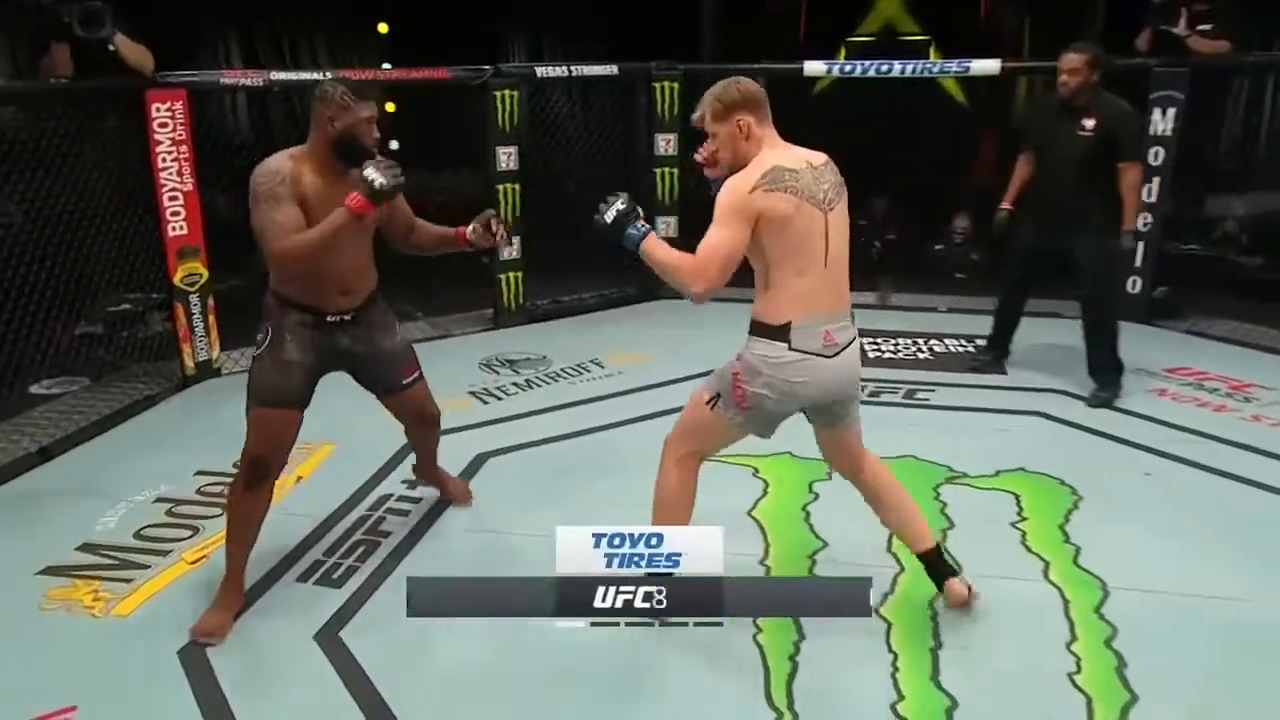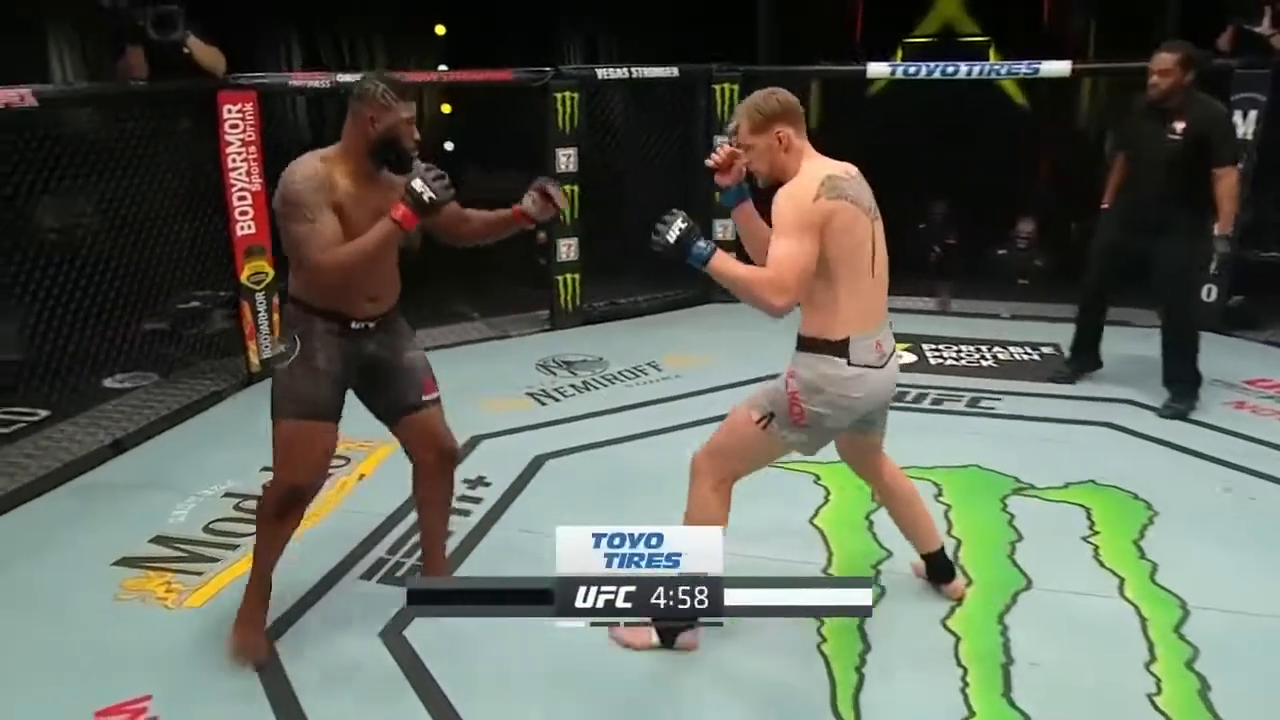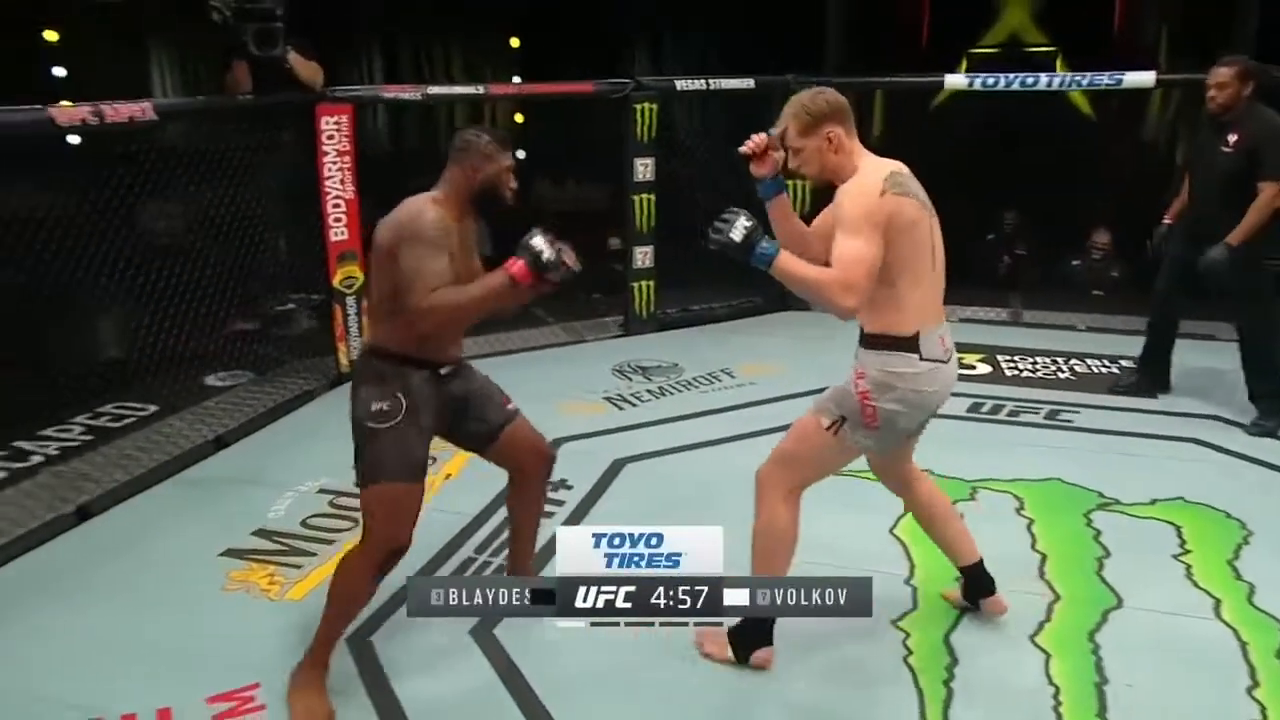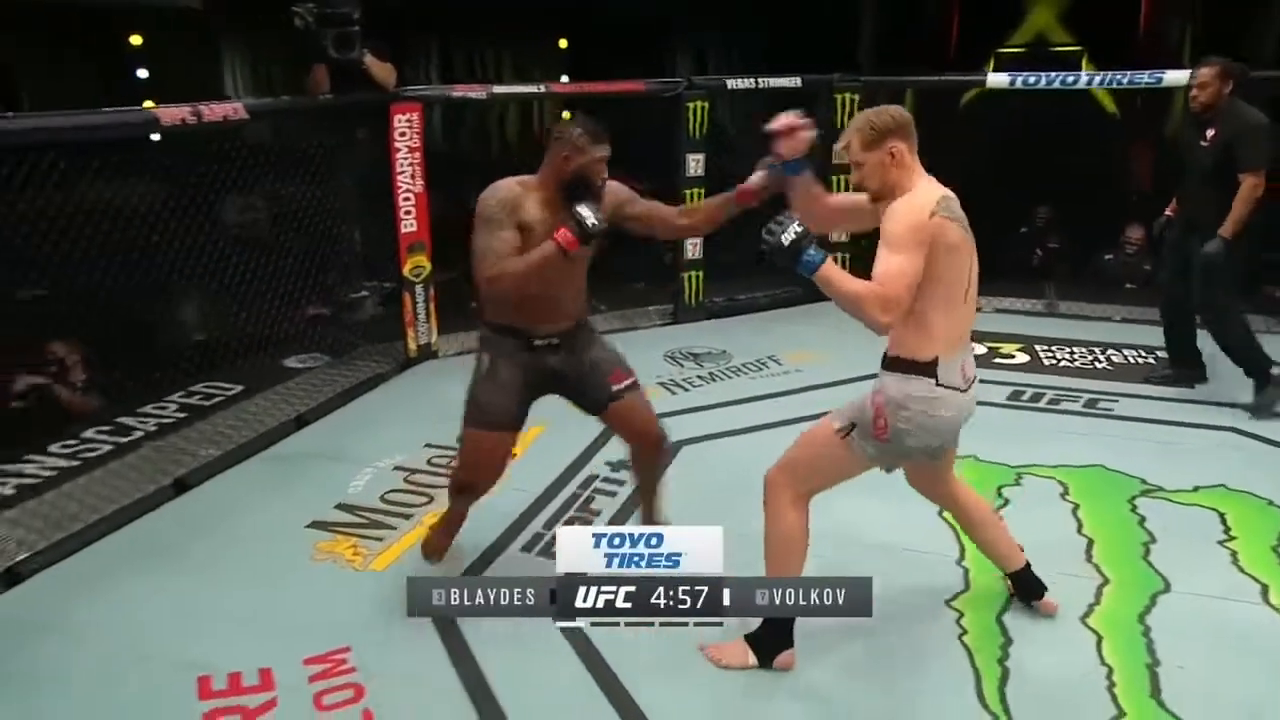
dt=0.3s
person 1, frame 1
left shoulder: (746, 186)
right shoulder: (825, 167)
left elbow: (701, 282)
left wrist: (637, 235)
left hip: (782, 357)
right hip: (840, 350)
left knee: (681, 450)
right knee: (853, 460)
right ankle: (943, 572)
person 1, frame 2
left shoulder: (802, 195)
right shoulder: (846, 176)
left elbow: (778, 295)
right elbow: (775, 258)
left wrist: (697, 247)
right wrist: (735, 193)
left hip: (831, 371)
right hip: (875, 363)
left knee: (709, 469)
right knee: (869, 462)
left ankle: (678, 619)
right ankle: (942, 571)
person 1, frame 3
left shoulder: (862, 193)
right shoulder: (888, 175)
left elbow: (845, 296)
right elbow: (811, 253)
left wrist: (759, 250)
right wrist: (769, 185)
left hip: (896, 369)
right hip: (929, 360)
left knee: (777, 480)
right knee: (897, 471)
left ankle: (753, 634)
right ankle: (980, 587)
person 1, frame 4
left shoulder: (916, 213)
right shoulder: (919, 195)
left elbow: (880, 316)
right elbow: (821, 213)
left wrist: (807, 259)
right wrist: (793, 162)
left hip: (915, 390)
right hip: (951, 385)
left knee: (784, 484)
right knee: (941, 483)
left ankle: (775, 641)
right ankle: (1028, 588)
person 2, frame 1
left shoulder: (372, 170)
right shoulder: (278, 174)
left elbow: (409, 234)
right elbow: (283, 256)
left wrist: (469, 235)
right wrist: (358, 203)
left hip: (366, 318)
right hip: (295, 325)
left knee: (424, 415)
right knee: (260, 460)
left ankle: (429, 470)
right ankle: (232, 588)
person 2, frame 2
left shoulder: (405, 168)
right shoulder: (309, 177)
left elbow: (460, 227)
right elbow: (324, 271)
left wrist: (526, 211)
right wrist: (402, 215)
left hip: (385, 330)
right hip: (317, 334)
left knee: (438, 451)
right knee: (295, 481)
left ankle: (435, 572)
right ankle: (253, 610)
person 2, frame 3
left shoulder: (460, 221)
right shoulder: (423, 221)
left elbow: (480, 297)
right elbow: (431, 316)
left wrist: (539, 273)
right wrist: (519, 269)
left hip: (450, 375)
right hip: (395, 381)
left knee: (536, 458)
right knee: (386, 542)
left ankle: (522, 574)
right ankle: (312, 667)
person 2, frame 4
left shoulder: (606, 196)
right shoulder: (503, 201)
left elbow: (679, 224)
right elbow: (492, 286)
left wrist: (749, 191)
right wrist: (567, 238)
left hip: (574, 343)
right hip: (511, 350)
left knee: (648, 437)
right knee: (478, 475)
left ankle: (650, 521)
right ankle: (451, 524)
person 3, frame 1
left shoulder: (1116, 113)
right shoulder: (1045, 109)
left elbow: (1129, 171)
right elbow: (1028, 158)
left wrist: (1128, 227)
right wrist: (1007, 203)
left hip: (1091, 225)
right hip: (1041, 218)
left knee: (1098, 296)
right knee: (1015, 282)
left ankle: (1107, 376)
right ankle: (996, 349)
person 3, frame 2
left shoulder: (1211, 116)
right shoulder: (1141, 108)
left elbow: (1226, 176)
left wrist: (1222, 232)
right wrist: (1106, 204)
left hip: (1175, 230)
right hip: (1124, 217)
left knee: (1177, 307)
right knee: (1094, 283)
left ankle: (1183, 387)
right ankle: (1084, 358)
person 3, frame 3
right shoulder: (1210, 123)
left wrist: (1230, 244)
right wrist: (1170, 219)
left hip: (1236, 245)
right hip: (1191, 232)
right knee: (1162, 300)
right ankle: (1151, 375)
person 3, frame 4
left shoulder: (1248, 124)
right shoulder: (1198, 121)
left wrist: (1223, 238)
right wrist: (1171, 213)
left hip: (1218, 234)
right hip: (1188, 226)
left knee: (1214, 305)
right knee: (1172, 293)
right ankle: (1184, 365)
